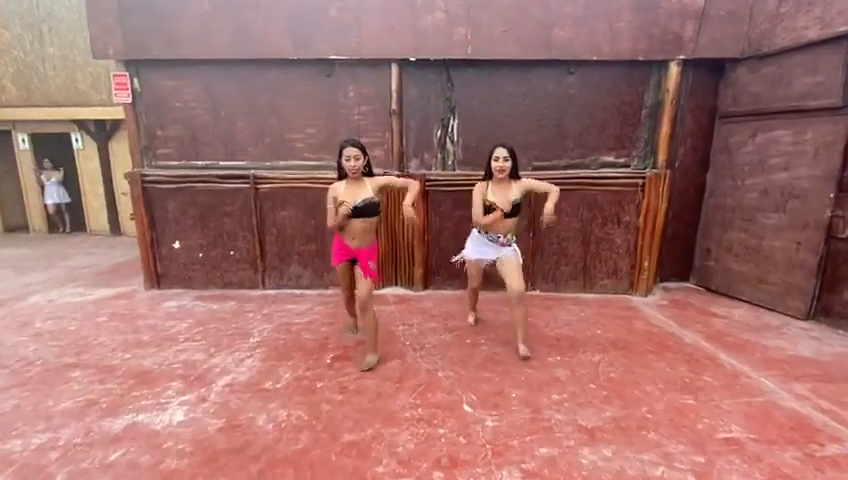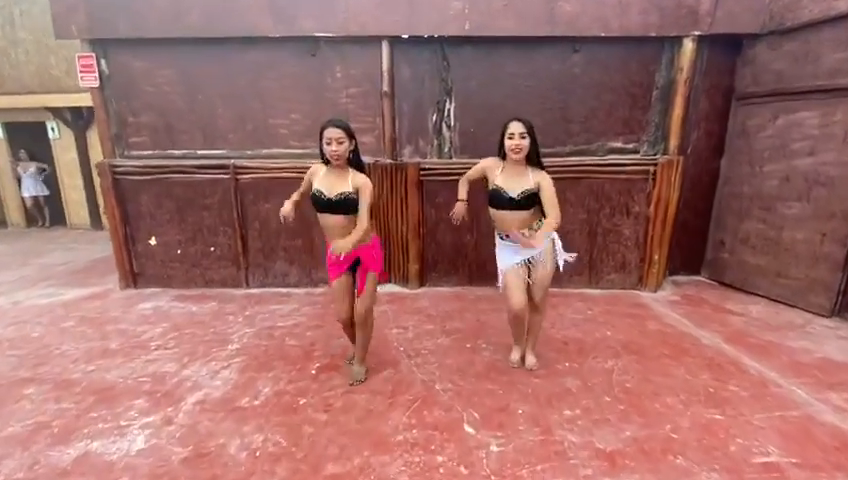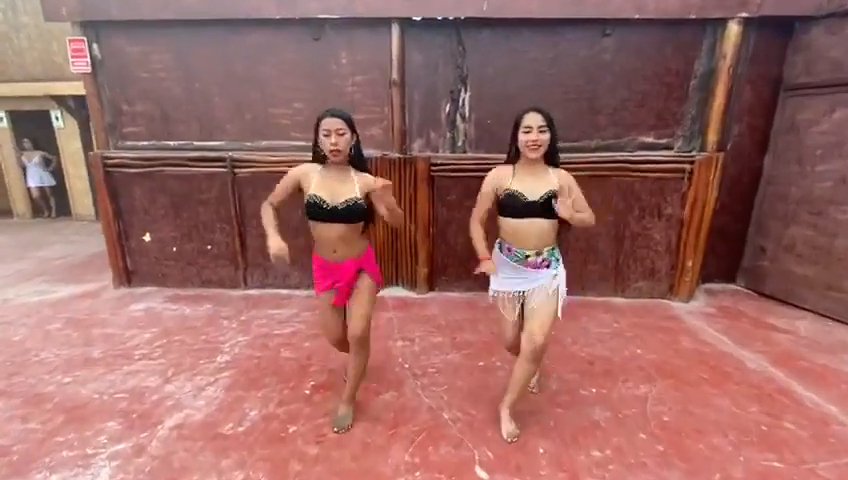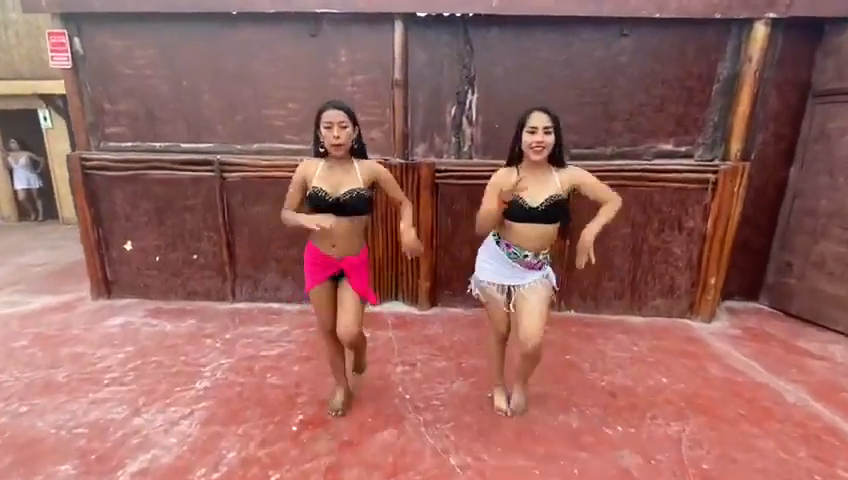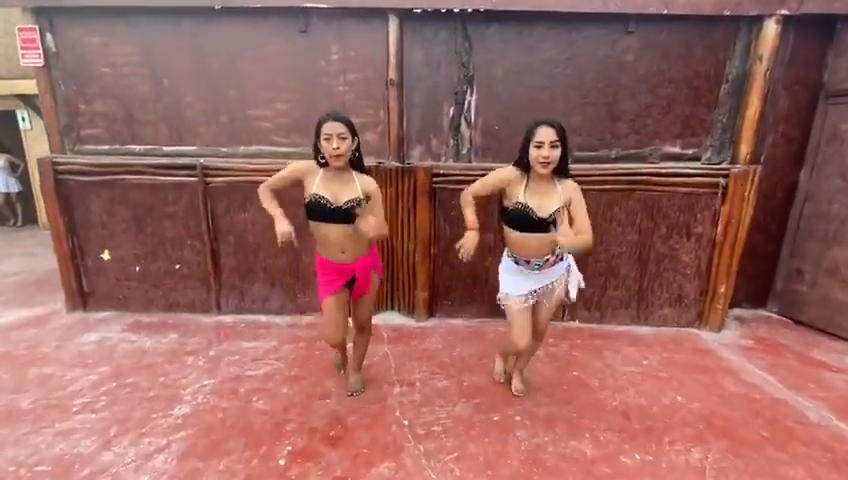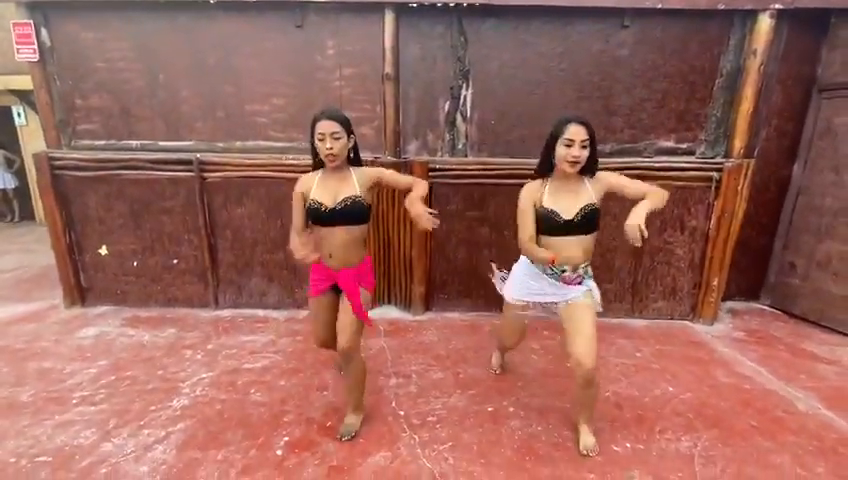
dt=0.5s
person 1, frame 1
left shoulder: (377, 183)
right shoulder: (335, 189)
left elbow: (413, 184)
right elbow: (331, 225)
left wrist: (407, 202)
right wrist: (341, 214)
left hip: (367, 251)
right hip: (343, 248)
left knee: (364, 300)
right knee: (347, 292)
left ankle: (372, 352)
right ankle: (354, 318)
person 1, frame 2
left shoulder: (361, 181)
right shoulder: (315, 172)
left elbow: (364, 225)
right elbow: (300, 192)
left wrist: (348, 242)
right wrist: (290, 203)
left hip: (366, 251)
right hip: (337, 254)
left knee: (363, 312)
right knee: (343, 316)
left ankle: (360, 360)
right ankle: (356, 347)
person 1, frame 3
left shoulder: (366, 180)
right shoulder: (305, 174)
left elbow: (397, 221)
right elbow: (268, 205)
left wrist: (388, 203)
right wrist: (274, 238)
left hip: (362, 266)
right hip: (326, 266)
left knee: (358, 333)
right knee: (335, 337)
left ankle: (347, 400)
right ankle: (357, 362)
person 1, frame 4
left shoulder: (371, 171)
right shoulder: (307, 169)
left elbow: (404, 202)
right elbow: (287, 213)
left wrist: (407, 227)
right wrist: (310, 218)
left hip: (354, 262)
right hip: (317, 260)
left knee: (349, 334)
right knee: (328, 330)
left ankle: (358, 356)
right ankle: (341, 386)
person 1, frame 5
left shoulder: (367, 184)
right shoulder: (306, 171)
left elbow: (382, 230)
right elbow: (264, 190)
left wrist: (374, 228)
right wrist: (279, 219)
left hip: (364, 263)
right hip: (329, 267)
left knee: (362, 323)
right knee: (335, 336)
left ankle: (355, 369)
right ankle: (343, 354)
person 1, frame 6
left shoulder: (366, 177)
right shoulder: (305, 184)
left elbow: (418, 184)
right elbow: (297, 233)
left wrist: (413, 202)
right wrist: (300, 249)
left hip: (357, 273)
right hip: (321, 272)
left knee: (348, 345)
right knee: (323, 340)
left ankle: (355, 410)
right ankle: (345, 356)
person 2, frame 1
left shoulder: (521, 184)
right shoulder: (481, 188)
left elbow: (553, 190)
right elbow: (477, 221)
left wrist: (549, 205)
right wrist: (501, 210)
left hip: (507, 247)
right hip: (480, 243)
left knee: (518, 292)
right knee: (474, 285)
left ankle: (521, 341)
right ankle: (473, 312)
person 2, frame 2
left shoulder: (540, 177)
right shoulder: (490, 166)
left elbow: (554, 218)
right elbow: (465, 180)
left wrist: (536, 240)
right wrist: (461, 202)
left hip: (540, 244)
right hip: (507, 247)
left knee: (536, 302)
right knee: (516, 306)
left ankle: (530, 349)
right ankle: (518, 345)
person 2, frame 3
left shoulder: (561, 178)
right shoulder: (499, 175)
left elbow: (589, 219)
right elbow: (476, 220)
left wrist: (570, 215)
right wrist: (484, 255)
left hip: (546, 271)
right hip: (507, 267)
left knee: (535, 343)
right knee: (511, 340)
left ankle: (506, 406)
right ankle: (531, 367)
person 2, frame 4
left shoulder: (569, 176)
right shoulder: (504, 176)
left elbow: (613, 201)
right elbow: (481, 227)
left wrist: (590, 231)
right wrist: (500, 200)
left hip: (535, 270)
right hip: (496, 262)
left knee: (532, 341)
right knee: (499, 332)
left ankle: (519, 384)
right ankle: (498, 388)
person 2, frame 5
left shoulder: (570, 190)
right shoulder: (509, 177)
left elbow: (587, 238)
right elbow: (467, 194)
left wrist: (569, 240)
right wrist: (472, 230)
left hip: (554, 269)
right hip: (516, 272)
left knee: (539, 330)
right knee: (520, 343)
left ankle: (516, 370)
right ankle: (501, 358)
person 2, frame 6
left shoulder: (600, 183)
right shoulder: (534, 190)
left elbow: (658, 194)
right elbow: (525, 245)
left wrist: (640, 210)
right wrist: (557, 257)
left hip: (576, 286)
right hip: (533, 277)
left knee: (586, 365)
right knee: (510, 338)
left ankle: (585, 424)
right ankle: (498, 349)
